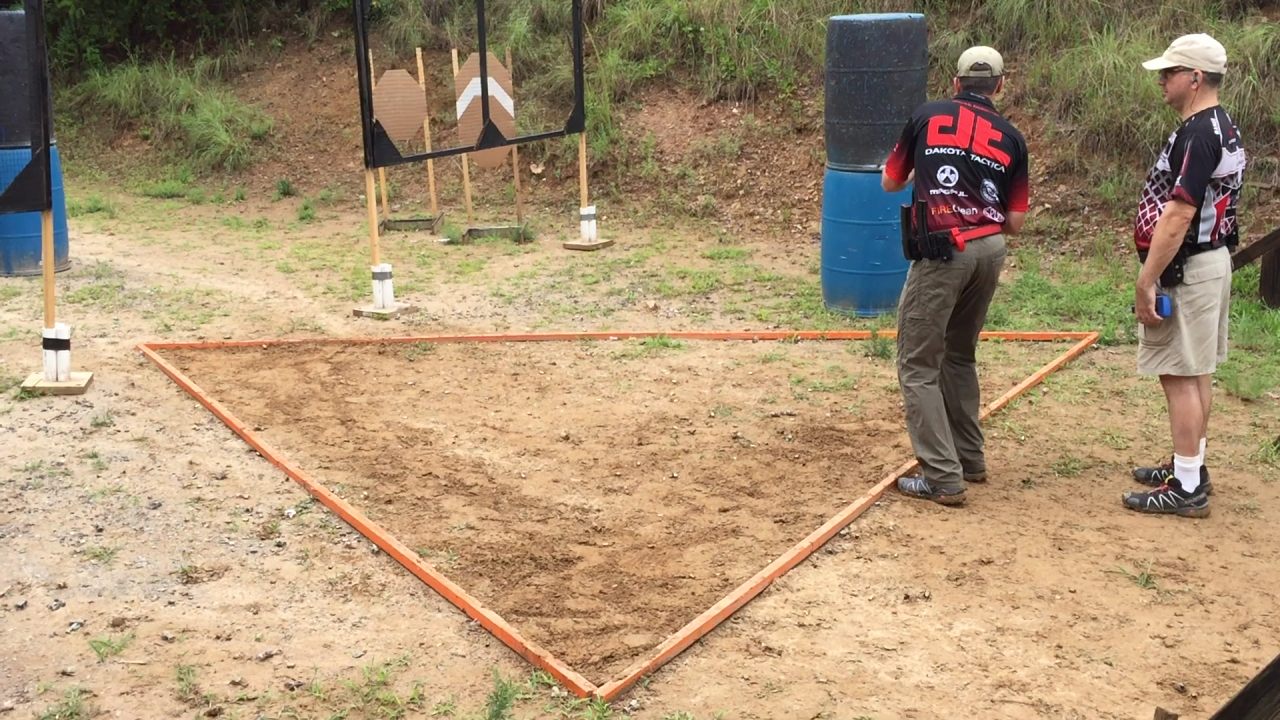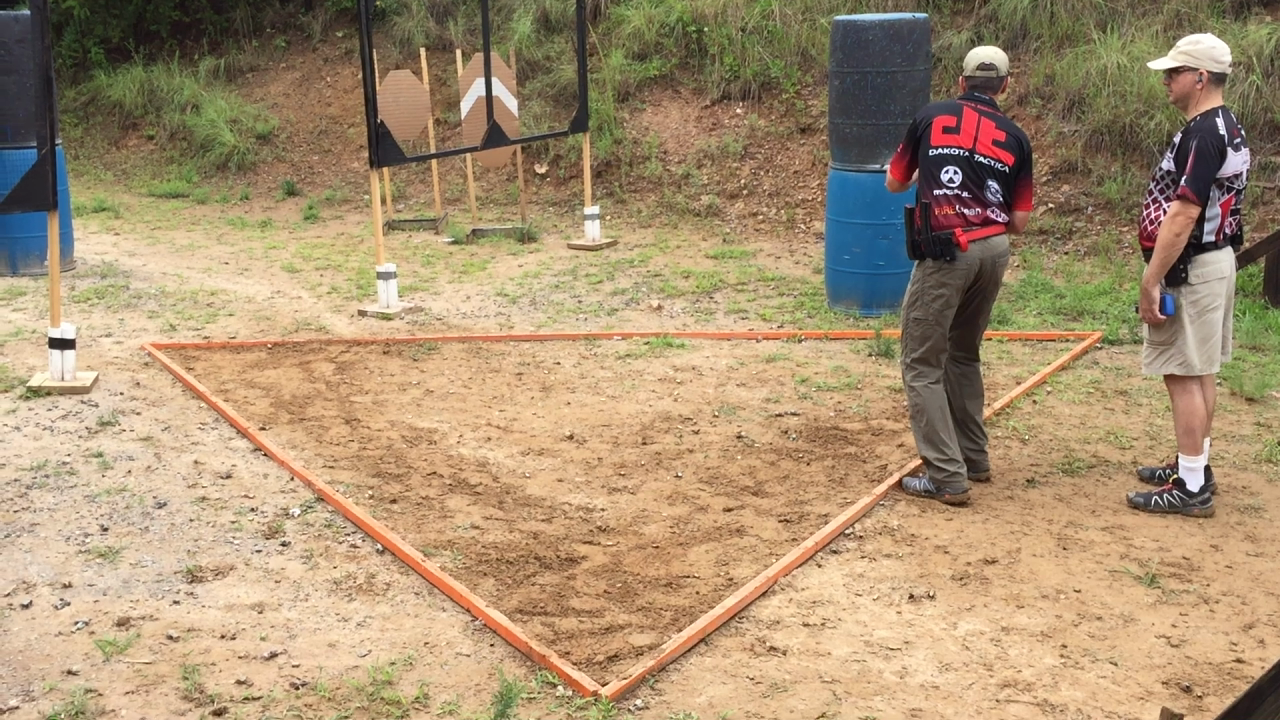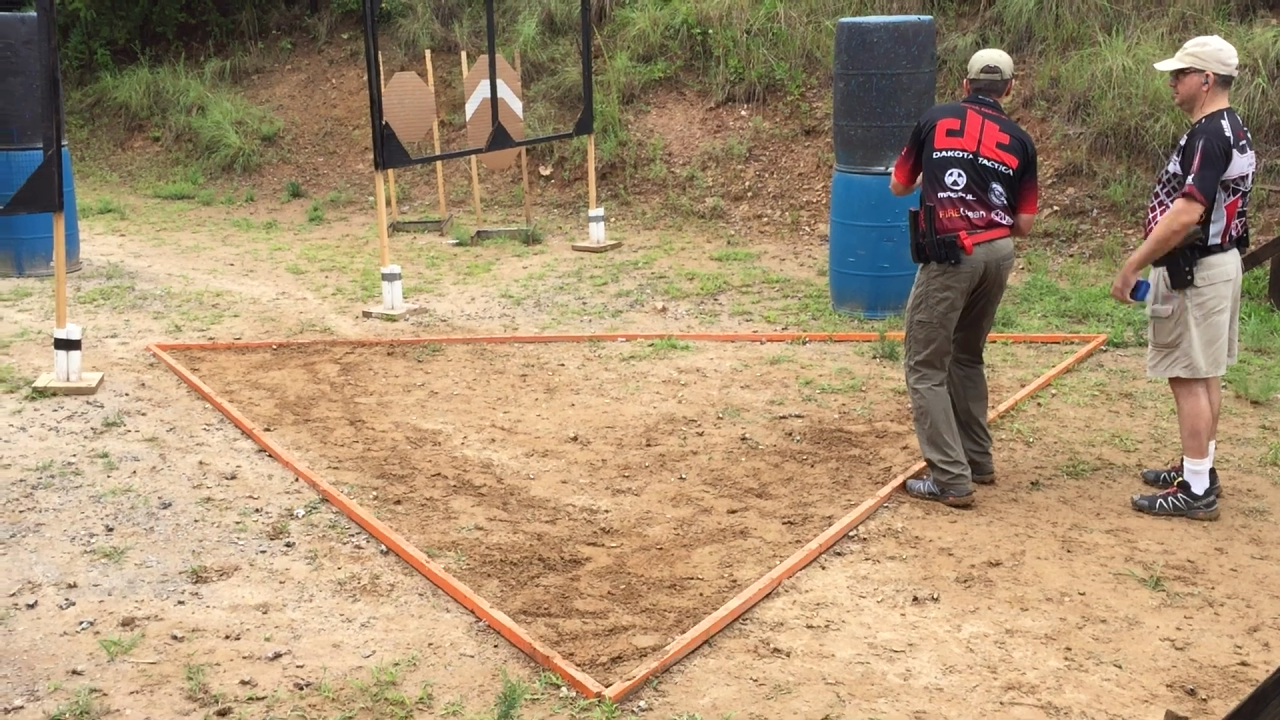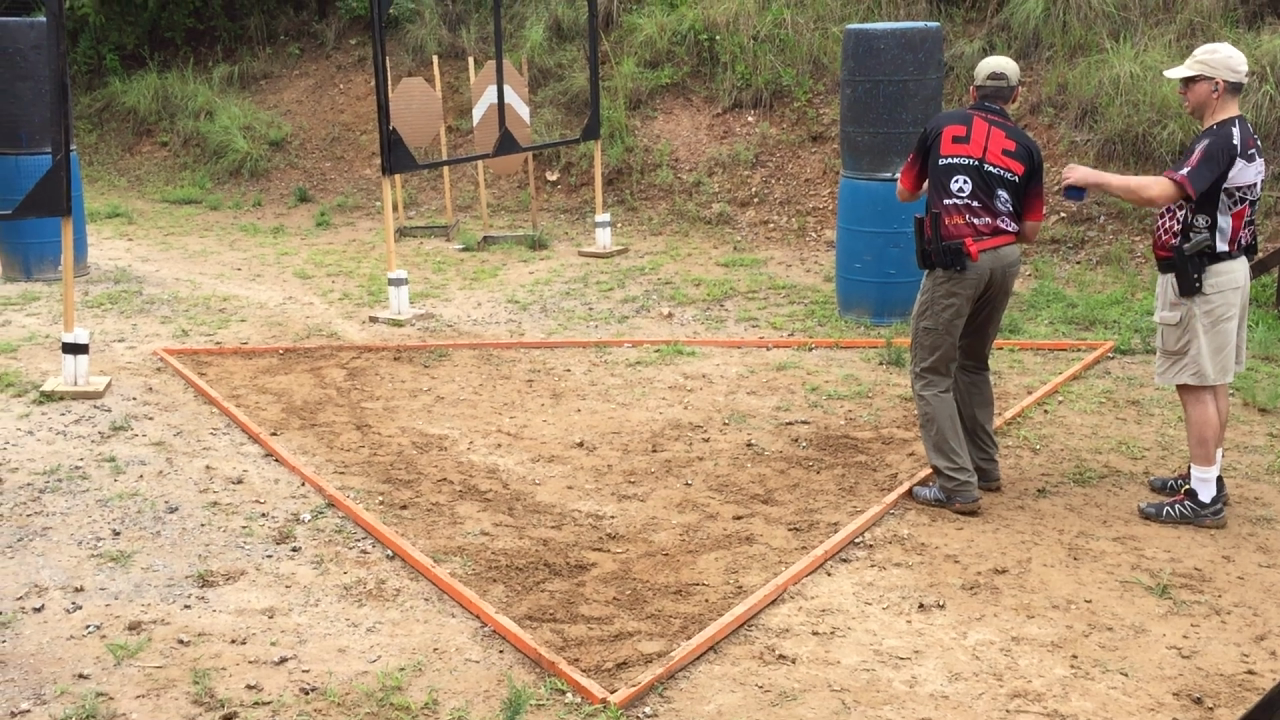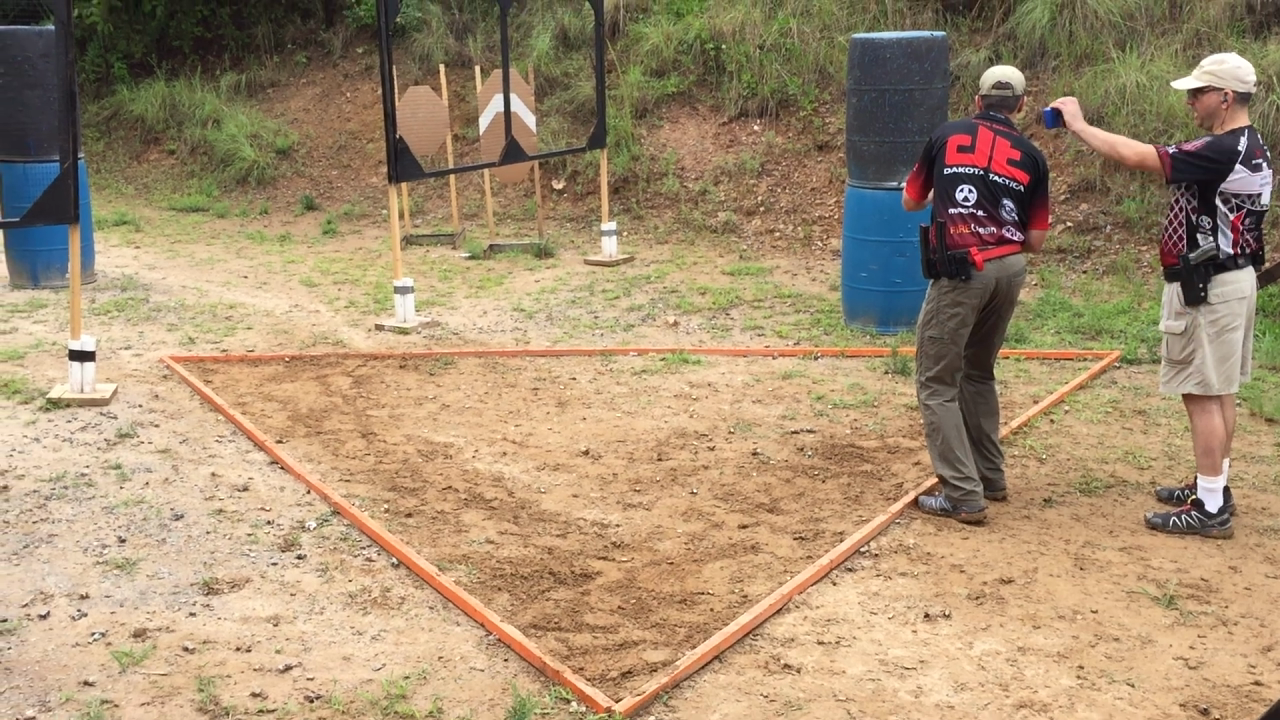
dt=0.2s
person 1, frame 1
left shoulder: (1198, 134)
right shoulder: (1220, 127)
left elbow: (1178, 215)
left wrist: (1146, 281)
left hip: (1185, 268)
right hip: (1208, 259)
left knee: (1179, 374)
right knee: (1196, 371)
left ankle: (1186, 487)
right ankle: (1188, 468)
person 1, frame 2
left shoulder: (1203, 134)
right shoulder: (1225, 127)
left elbow: (1183, 215)
left wrist: (1151, 281)
left hip: (1189, 268)
right hip: (1212, 260)
left knee: (1185, 374)
right knee: (1200, 372)
left ankle: (1190, 487)
right ankle: (1193, 467)
person 1, frame 3
left shoulder: (1209, 136)
right shoulder: (1230, 129)
left elbow: (1186, 214)
left wrist: (1132, 267)
right wrist: (1147, 262)
left hip: (1193, 270)
right hip: (1216, 262)
left knee: (1189, 377)
right knee: (1204, 374)
left ankle: (1195, 490)
right ankle: (1198, 470)
person 1, frame 4
left shoulder: (1219, 141)
right shoulder: (1239, 136)
left elbow: (1161, 192)
left wrist: (1092, 177)
left hip: (1202, 278)
right hip: (1223, 269)
left knee: (1198, 385)
right knee: (1213, 382)
left ankle: (1203, 498)
right ankle: (1206, 478)
person 1, frame 5
left shoulder: (1223, 151)
right shoulder: (1249, 147)
left elbow: (1140, 157)
left wrist: (1078, 124)
left hip: (1206, 287)
right hip: (1231, 278)
left knee: (1203, 394)
right knee: (1219, 391)
left ankle: (1210, 508)
right ankle: (1213, 488)
person 2, frame 1
left shoulder: (926, 116)
right shoulder: (1011, 137)
left elbow: (890, 182)
right elbow: (1014, 221)
left hip: (943, 253)
right hip: (990, 251)
left knee: (919, 363)
right knee: (959, 355)
left ankle: (942, 477)
right ankle: (970, 458)
person 2, frame 2
left shoulder: (931, 117)
right shoulder: (1016, 138)
left elbow: (895, 183)
right elbow: (1019, 221)
left hip: (947, 253)
right hip: (994, 251)
left knee: (923, 363)
right knee: (963, 354)
left ankle: (947, 477)
right ankle: (974, 458)
person 2, frame 3
left shoulder: (935, 119)
right shoulder: (1020, 141)
left elbow: (899, 186)
right elbow: (1024, 224)
left hip: (951, 255)
right hip: (999, 255)
left knee: (926, 365)
right knee: (967, 357)
left ankle: (951, 479)
right ankle: (978, 460)
person 2, frame 4
left shoulder: (941, 126)
right shoulder: (1027, 147)
left elbow: (904, 192)
right elbow: (1029, 230)
left hip: (958, 262)
right hip: (1004, 261)
left knee: (932, 372)
right knee: (972, 363)
left ankle: (957, 486)
right ankle: (984, 467)
person 2, frame 5
left shoulder: (945, 136)
right shoulder: (1031, 156)
left elbow: (910, 201)
right elbow: (1035, 240)
left hip: (963, 272)
right hip: (1009, 270)
left knee: (937, 381)
right knee: (978, 372)
left ankle: (962, 495)
right ankle: (990, 476)
